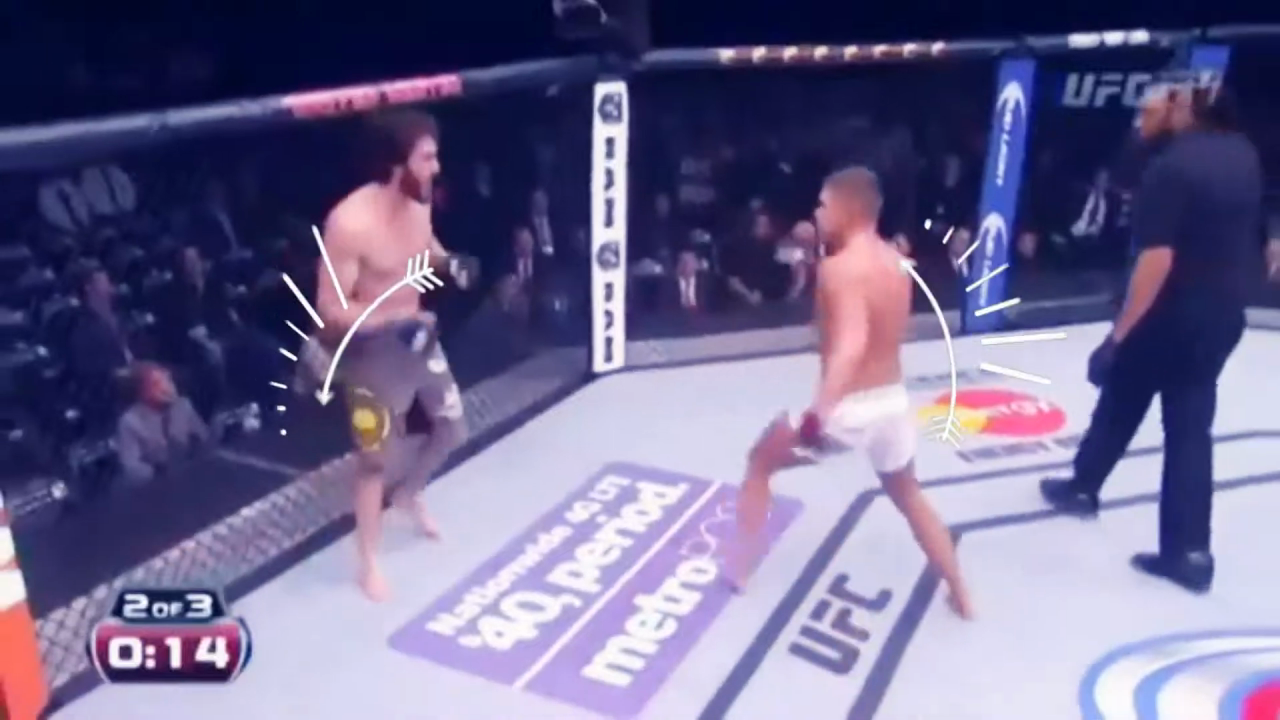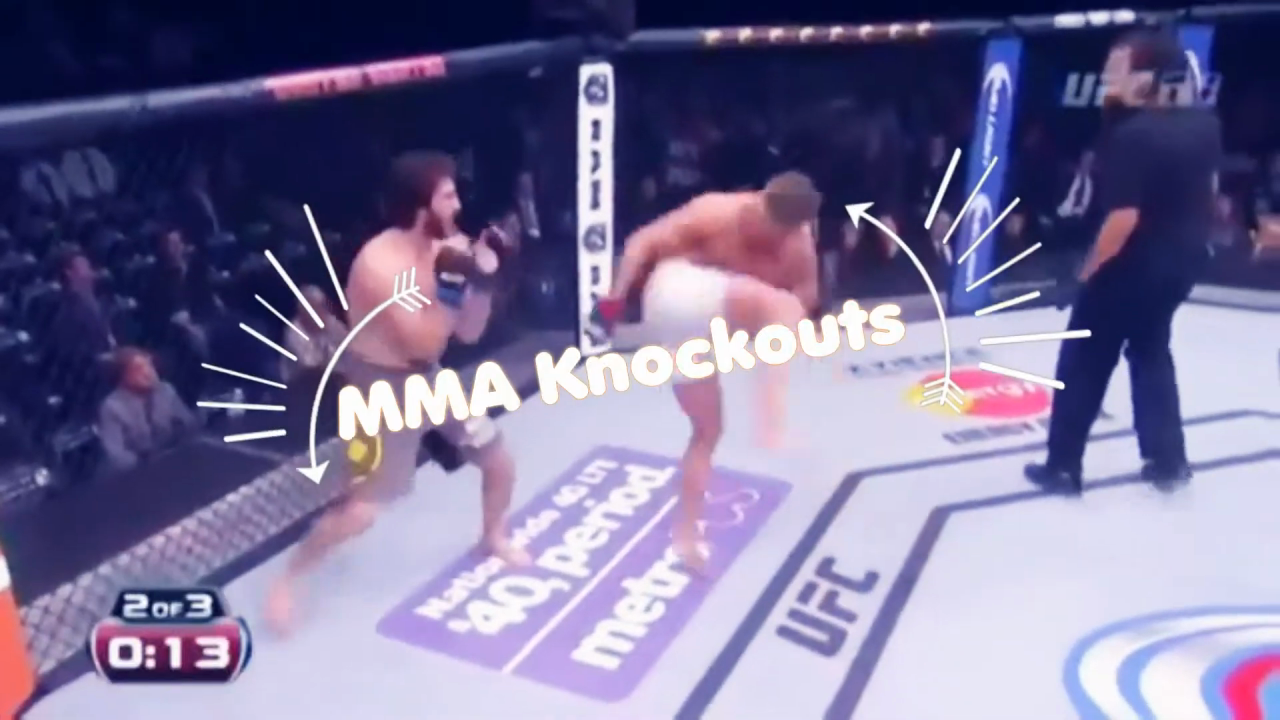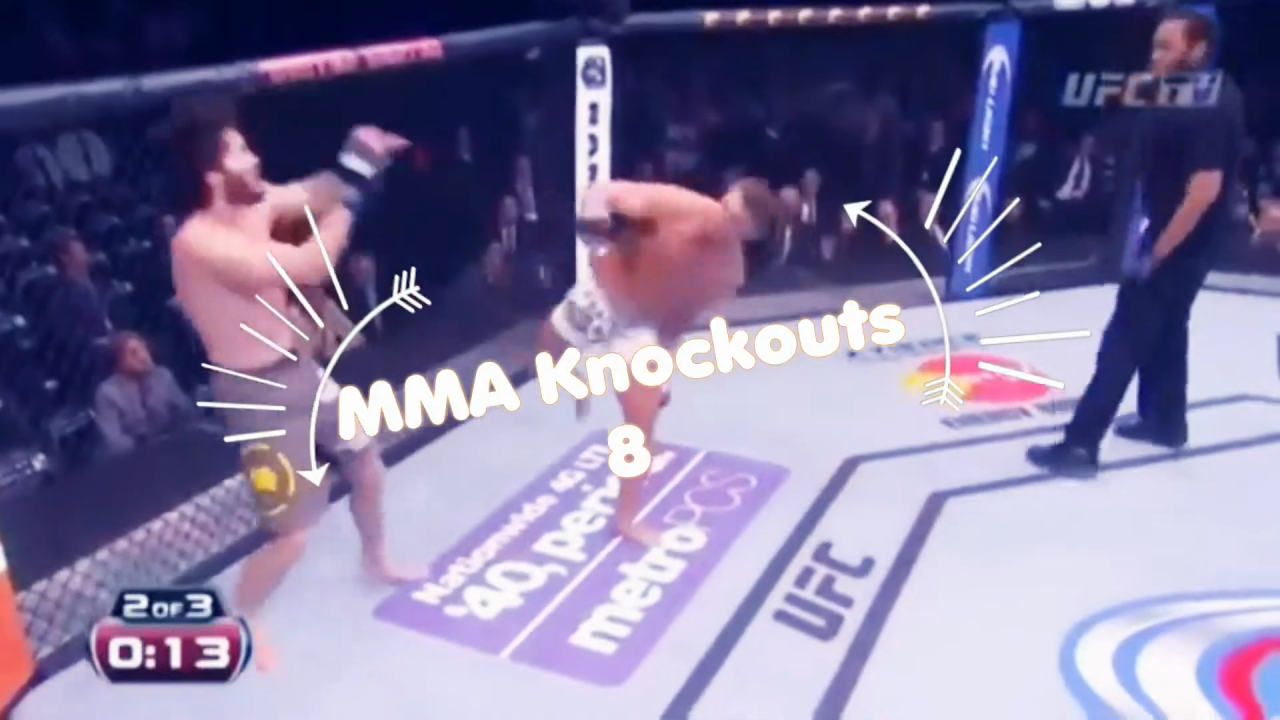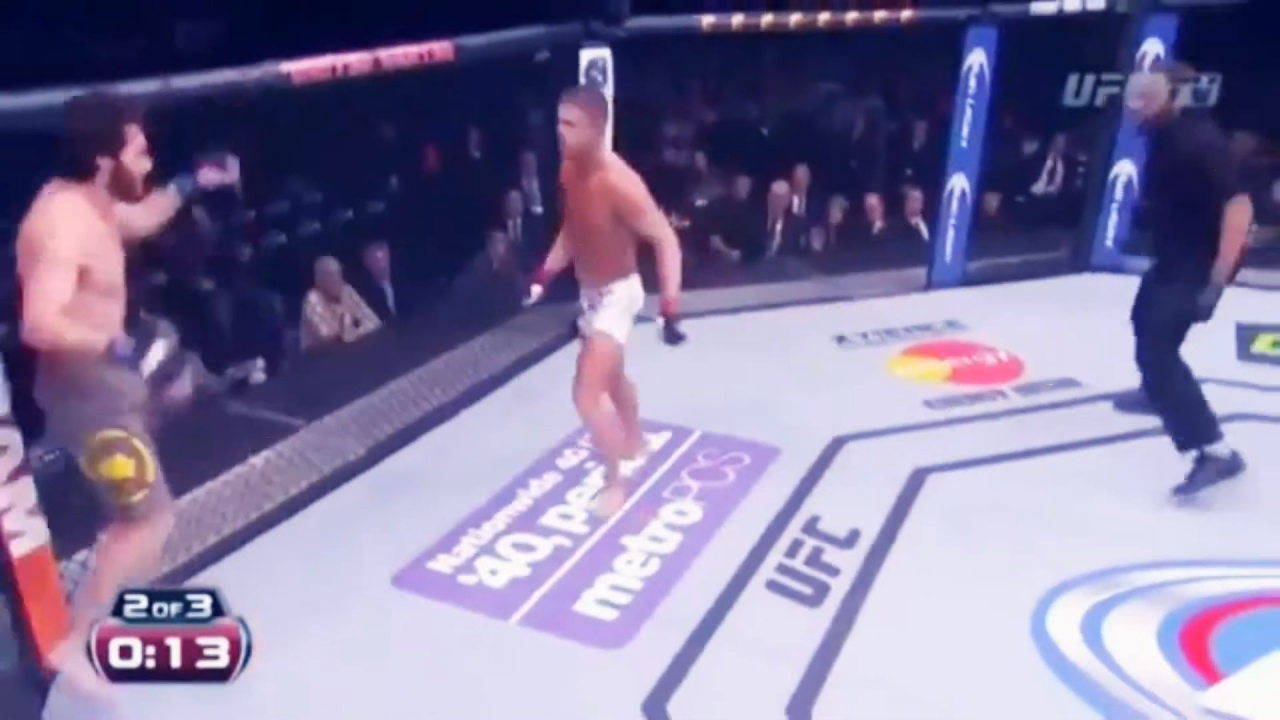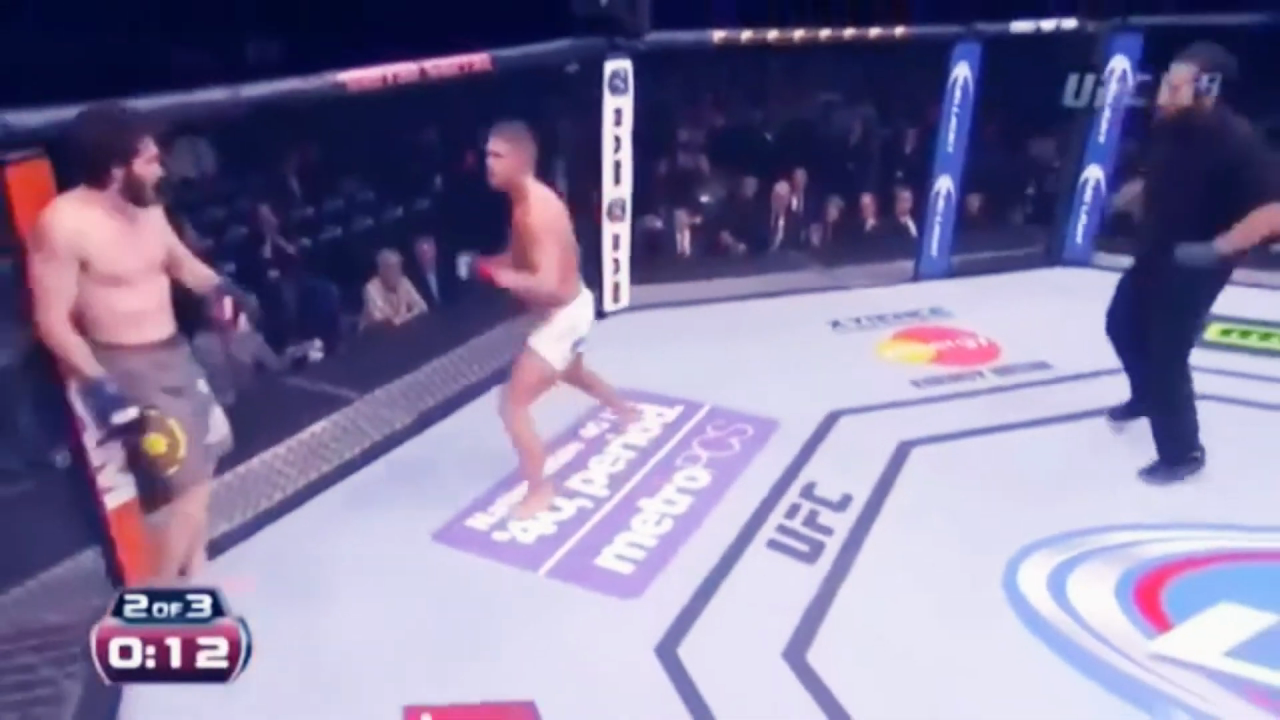
dt=0.4s
person 1, frame 1
left shoulder: (418, 205)
right shoulder: (351, 223)
right elbow: (332, 310)
left wrist: (448, 264)
right wrist: (396, 331)
left hip: (418, 334)
right hip: (375, 348)
left knee: (449, 429)
right knee: (378, 464)
left ankle: (410, 496)
right ankle: (368, 562)
person 1, frame 2
left shoulder: (448, 247)
right shoulder: (379, 266)
left elbow: (469, 331)
right elbow: (425, 343)
left wrist: (483, 278)
right wrist: (451, 288)
left hip: (426, 375)
right hip: (378, 382)
left knee: (499, 461)
right knee: (362, 508)
left ankle: (493, 537)
right ankle: (290, 577)
person 1, frame 3
left shoulder: (254, 208)
right shoulder: (200, 244)
left elbow: (310, 195)
right elbow: (307, 268)
left wrist: (356, 166)
right wrist: (351, 189)
left hip: (299, 370)
right hip: (255, 392)
left knee: (368, 468)
right knee: (292, 534)
left ankle: (376, 559)
right ankle: (242, 620)
person 1, frame 4
left shoulder: (91, 203)
right shoulder: (61, 220)
left elbow: (136, 222)
right elbow: (41, 325)
left wrist: (192, 184)
right wrist: (127, 350)
left hip: (106, 376)
right hip: (82, 382)
left knee: (141, 513)
right knee: (149, 521)
right ankle: (73, 644)
person 1, frame 5
left shoulder: (146, 208)
right shoulder: (64, 224)
left elbow: (181, 261)
right elbow: (52, 320)
left wrist: (219, 287)
right wrist: (99, 387)
left hip: (175, 353)
right hip: (131, 370)
left knee: (205, 463)
right knee: (193, 489)
left ankle: (196, 574)
person 2, frame 1
left shoulder: (1171, 170)
right shoulder: (1243, 155)
left elbow: (1156, 262)
right elbow: (1241, 234)
left wrist: (1118, 336)
left hip: (1170, 314)
right hip: (1224, 314)
left knee: (1118, 406)
right knee: (1190, 427)
left ankle: (1082, 488)
right ankle: (1188, 550)
person 2, frame 2
left shoulder: (1134, 134)
right shoulder: (1203, 119)
left elbow: (1124, 219)
right elbow: (1207, 186)
left wrist: (1082, 276)
left hip: (1134, 266)
right hip: (1183, 260)
left knee: (1083, 363)
right knee: (1151, 351)
left ankle: (1063, 466)
right ankle: (1167, 458)
person 2, frame 3
left shoulder: (1204, 106)
right shoulder: (1212, 93)
left elbow: (1206, 187)
left wrist: (1156, 252)
left hip: (1183, 239)
right hip: (1193, 235)
left knee: (1125, 338)
right knee: (1165, 327)
left ankle: (1080, 445)
right ankle: (1165, 421)
person 2, frame 4
left shoulder: (1198, 140)
right shoulder: (1161, 136)
left elbow: (1239, 208)
left wrist: (1216, 282)
right wrist: (1155, 246)
left hip: (1199, 263)
right hip: (1178, 254)
left knee: (1157, 346)
right knee: (1148, 321)
left ankle: (1214, 451)
right ankle: (1158, 392)
person 2, frame 5
left shoulder: (1237, 141)
right shoulder: (1168, 128)
left wrist: (1213, 250)
left hip: (1198, 263)
right hip: (1155, 255)
left knee: (1166, 355)
right knee: (1122, 324)
left ankle: (1184, 452)
right ankle: (1145, 396)
person 3, frame 1
left shoulder: (838, 270)
right shoulder: (893, 263)
left elbow: (851, 346)
left wrist: (817, 414)
left hip: (845, 413)
right hip: (892, 404)
left knee: (759, 465)
right knee: (911, 499)
left ankle: (741, 568)
right ankle: (959, 593)
person 3, frame 2
left shoulder: (800, 249)
right shoulder: (716, 212)
left elbow: (805, 298)
right elbow: (646, 240)
right wrist: (615, 296)
left hip: (698, 316)
right hip: (677, 294)
left knee: (707, 432)
right knee: (779, 307)
left ankle: (687, 536)
person 3, frame 3
left shoulder: (727, 275)
right shoulder: (678, 207)
left elbow: (681, 317)
right elbow: (608, 195)
right wrist: (592, 211)
left hip: (634, 326)
right hip: (596, 295)
left knee: (642, 429)
right knee: (548, 355)
left ankle: (627, 518)
person 3, frame 4
left shoulder: (620, 184)
right shoulder: (570, 169)
left elbow: (666, 242)
left wrist: (670, 302)
right wrist: (544, 275)
left hip: (616, 294)
right hip: (588, 289)
left knee: (587, 390)
right knee: (610, 375)
left ankle: (615, 479)
right ankle: (632, 442)
person 3, frame 5
left shoulder: (537, 212)
right shoulder: (523, 199)
left elbow: (549, 285)
right elbow: (522, 256)
left wrist: (495, 274)
right wrist: (493, 264)
left hip: (563, 317)
right hip: (566, 310)
left knee: (512, 403)
right knee: (570, 371)
left ankle: (539, 490)
right ankle: (621, 408)
